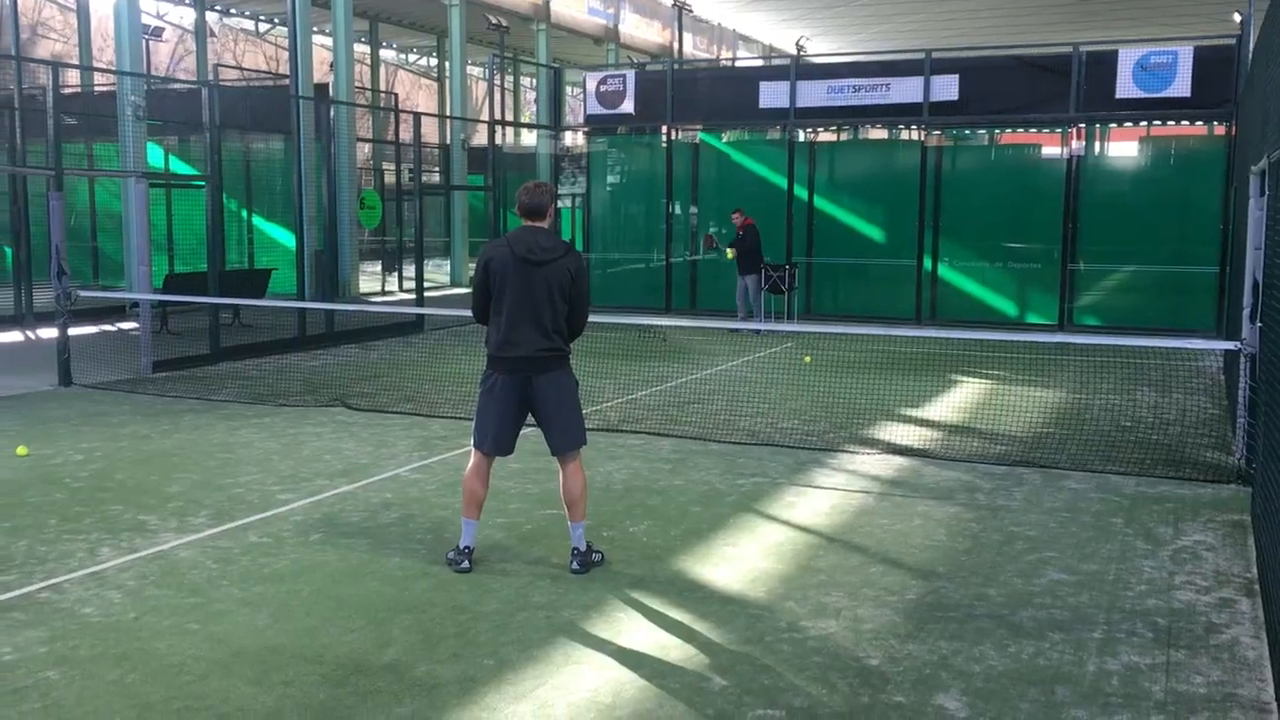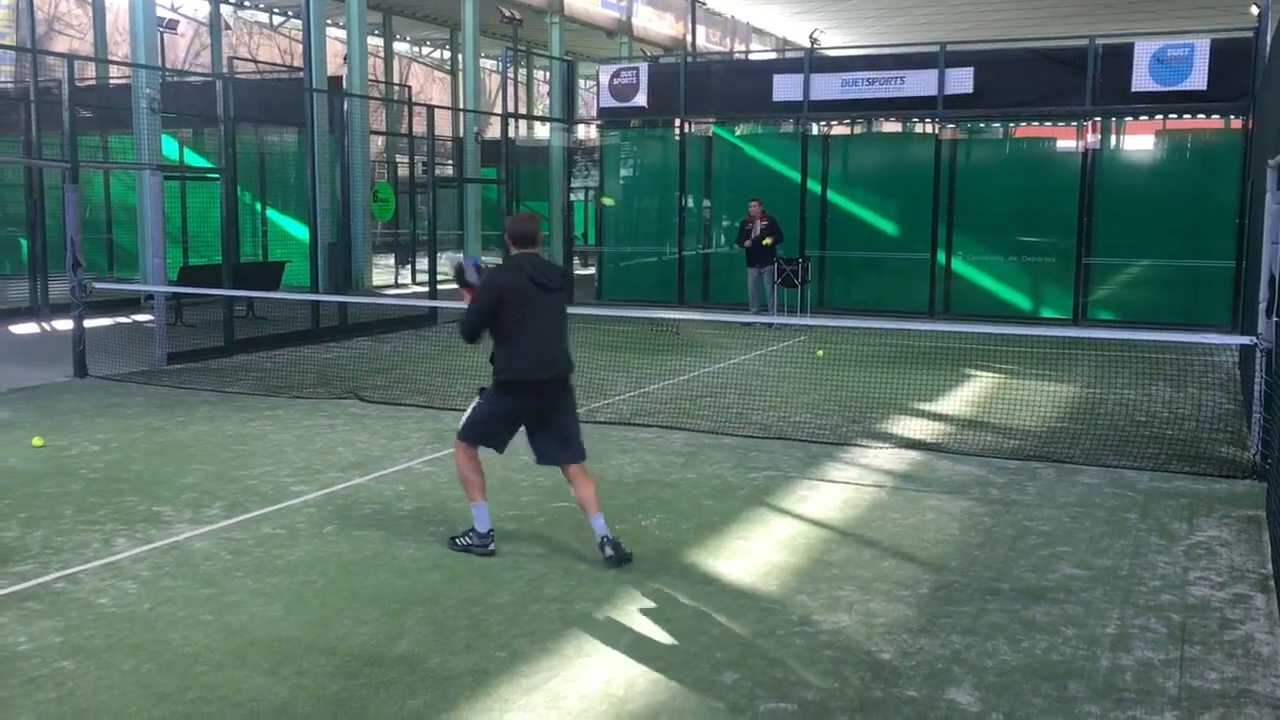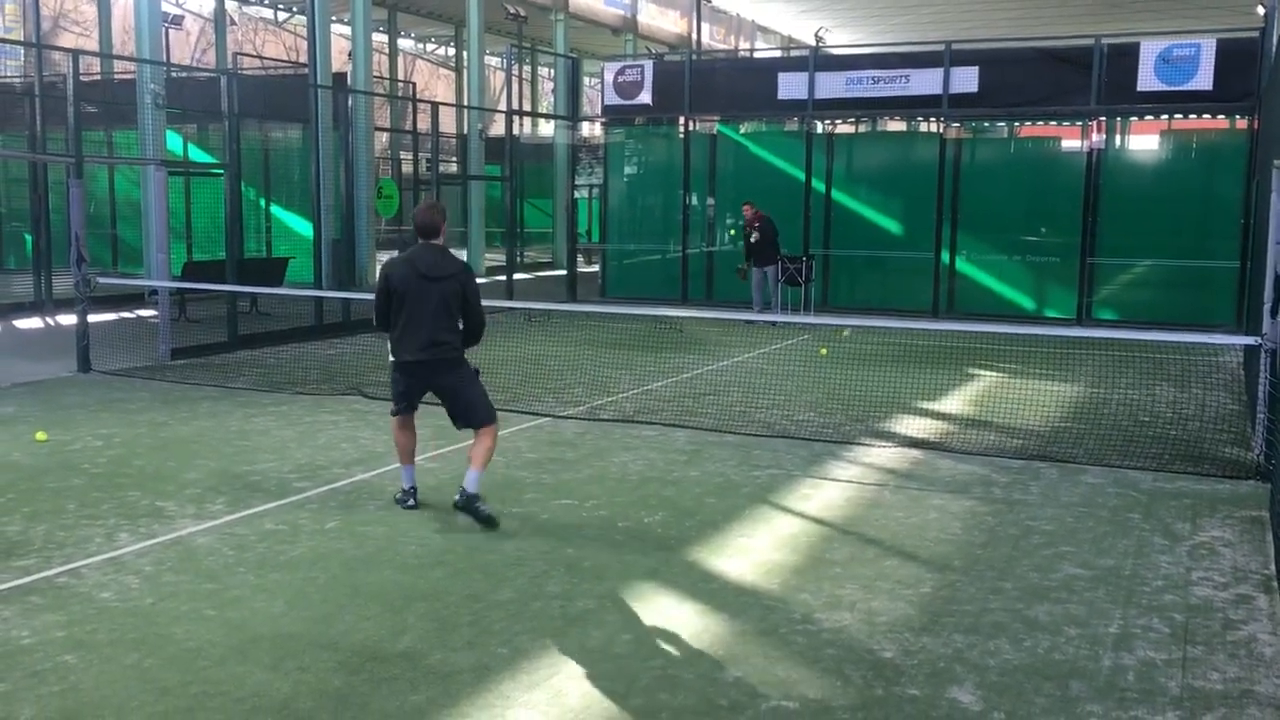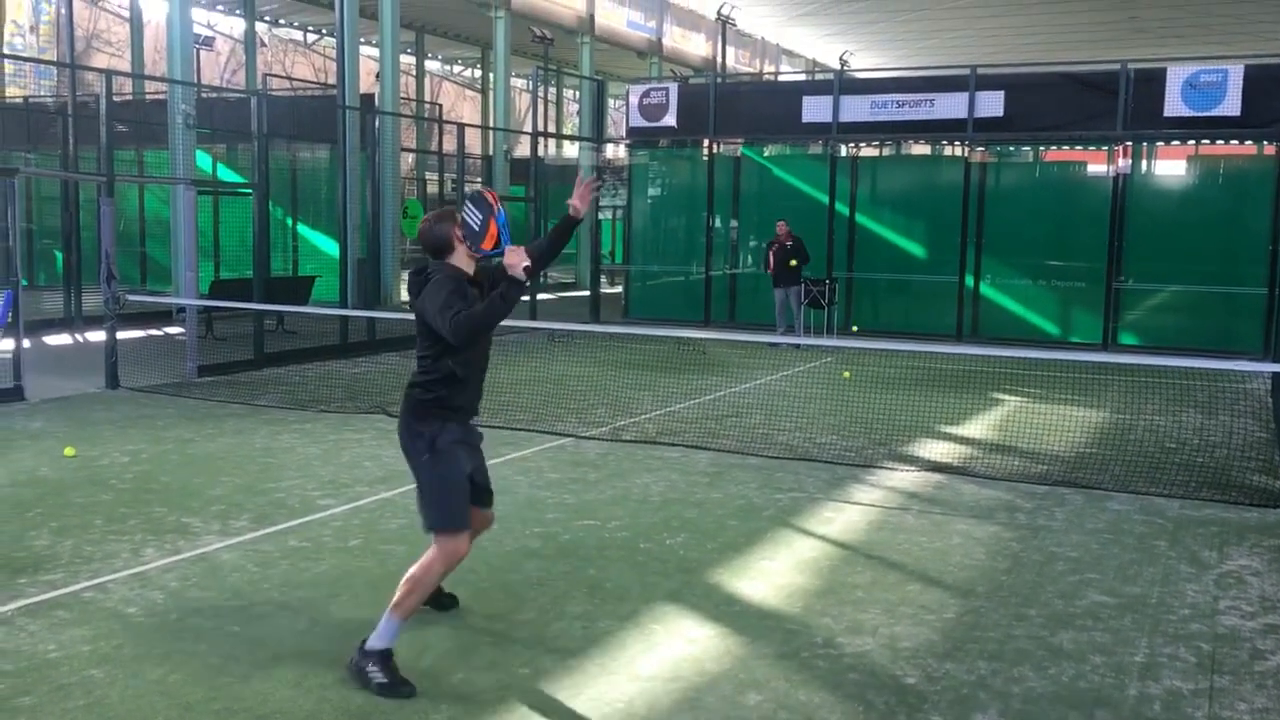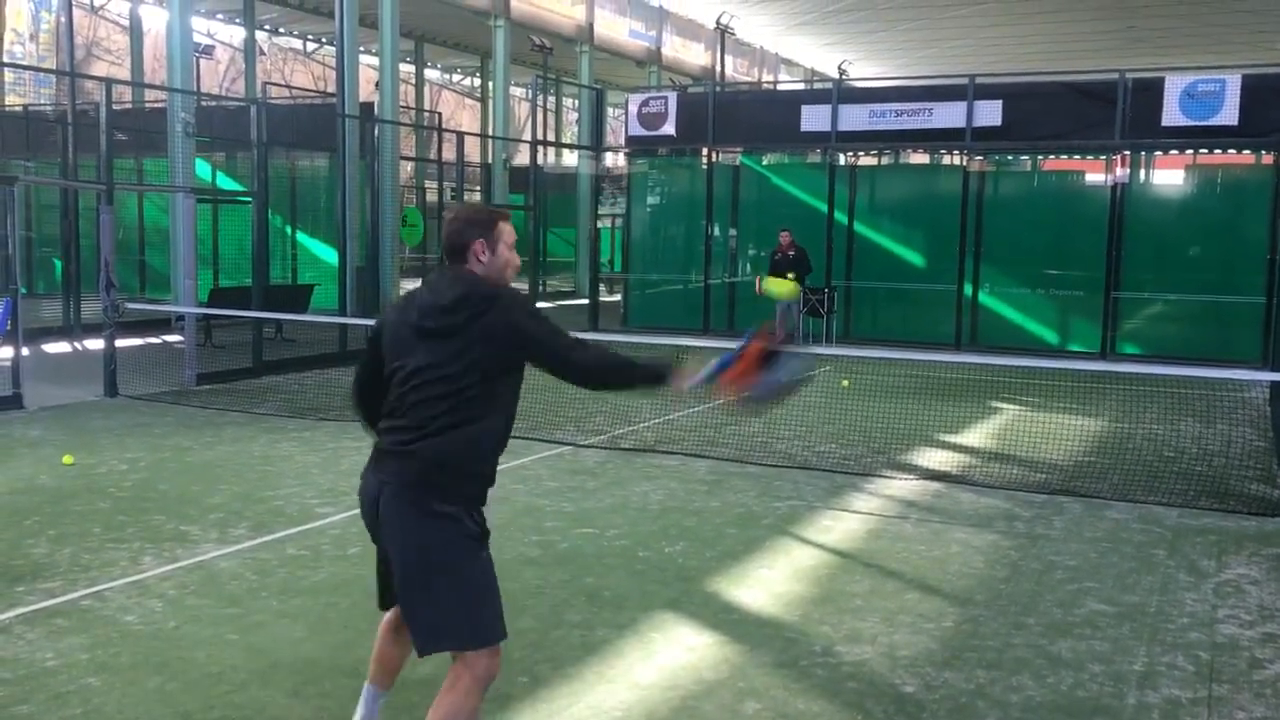
dt=1s
person 1, frame 1
left shoulder: (493, 253)
right shoulder: (570, 258)
left elbow: (479, 313)
right elbow: (578, 322)
left hip: (503, 368)
right hip: (552, 369)
left knee: (480, 458)
right knee: (570, 459)
left ankle: (465, 547)
right ankle: (580, 549)
person 1, frame 2
left shoulder: (497, 279)
right shoulder: (559, 278)
left elbow: (469, 332)
left wrist: (471, 305)
left hip: (511, 386)
right hip: (555, 386)
left knee: (465, 446)
right knee: (575, 469)
left ankle: (482, 533)
right ankle: (605, 539)
person 1, frame 3
left shoulder: (394, 268)
right shoulder: (460, 272)
left elbow: (381, 321)
right elbow: (475, 328)
left hip: (407, 364)
right hip: (450, 365)
left knee: (402, 418)
right knee: (487, 429)
left ankle: (408, 490)
right ankle: (469, 493)
person 1, frame 4
left shoulder: (473, 279)
right shoulder: (442, 286)
left elbow: (527, 262)
right elbow: (463, 328)
left wrist: (572, 215)
right wrist: (511, 280)
left hip: (451, 421)
right hip: (431, 424)
left knee: (479, 517)
right knee: (452, 544)
left ankle: (423, 590)
right ankle: (374, 649)
person 1, frame 5
left shoulder: (402, 312)
right shoulder: (501, 310)
left elbow: (365, 395)
right elbow: (582, 364)
right wrist: (665, 373)
left hip: (383, 485)
right hip: (437, 500)
left knee: (407, 612)
right knee: (477, 660)
